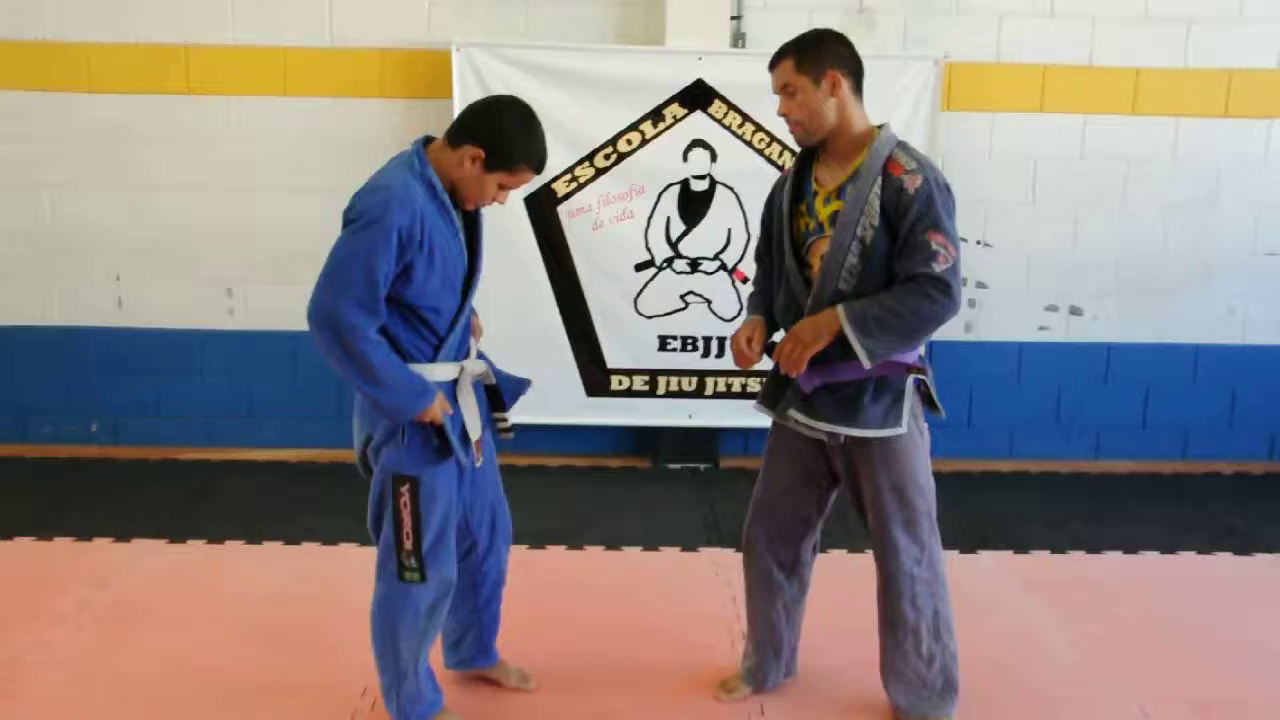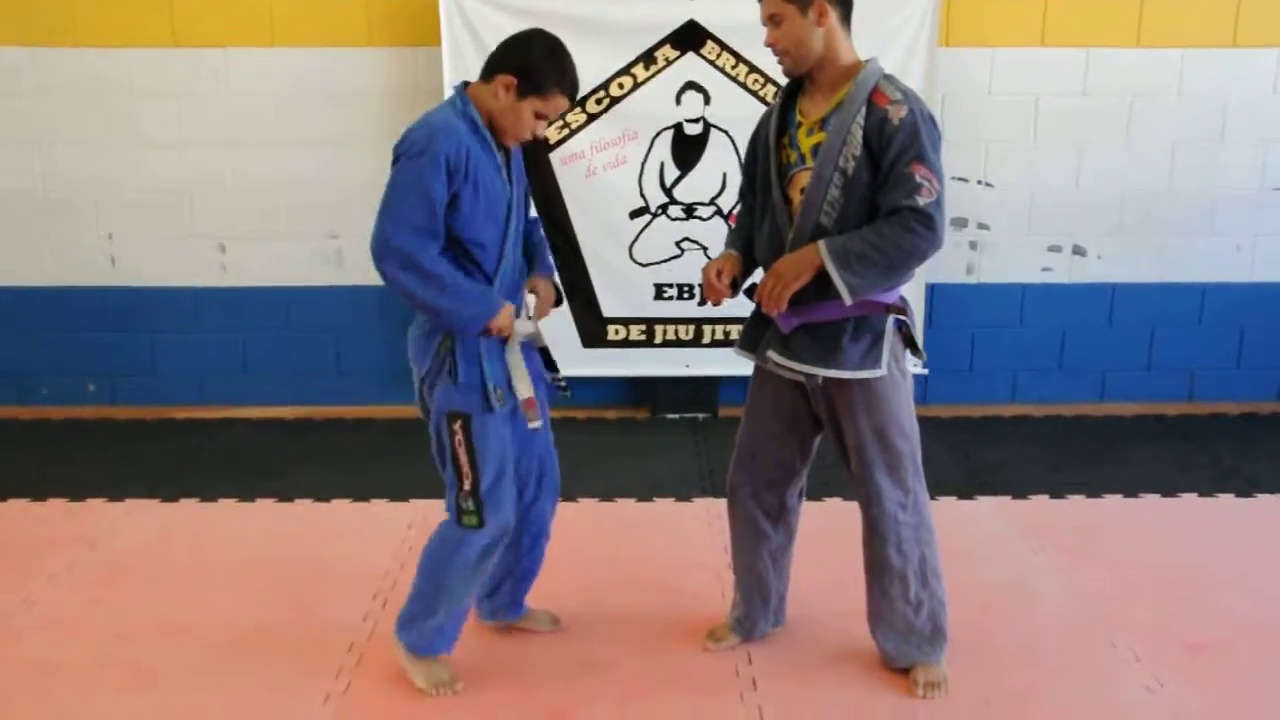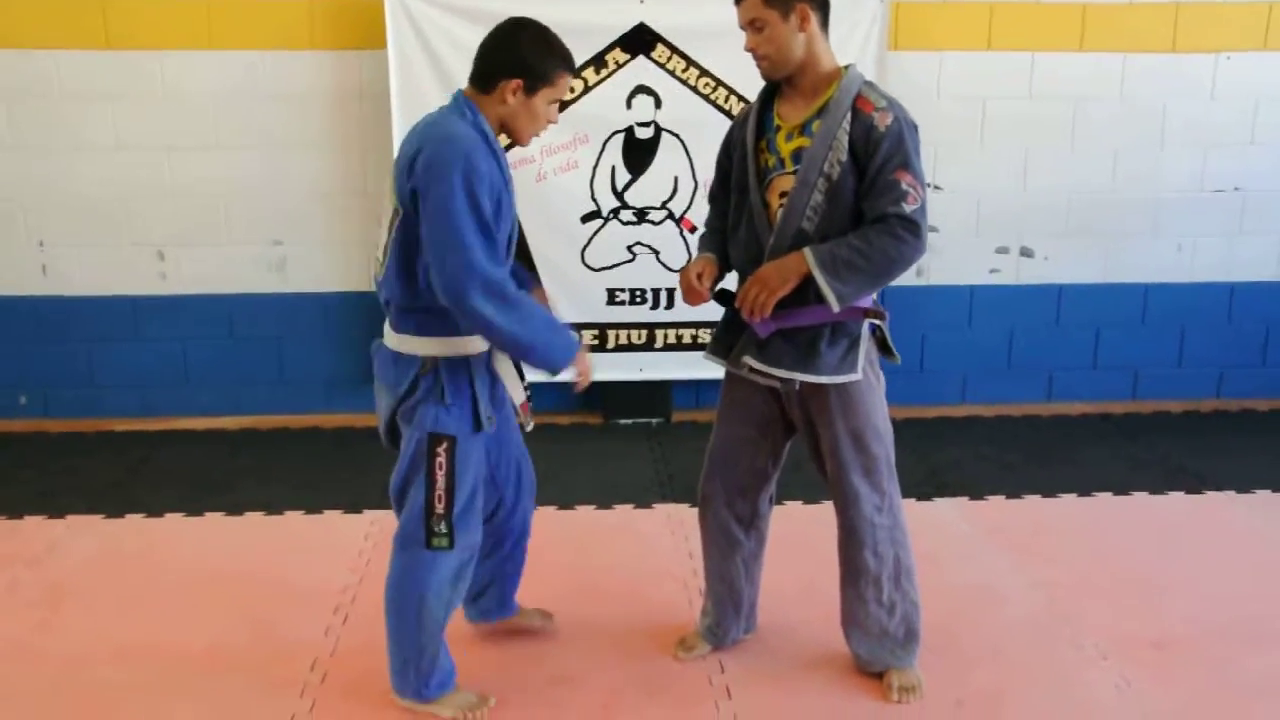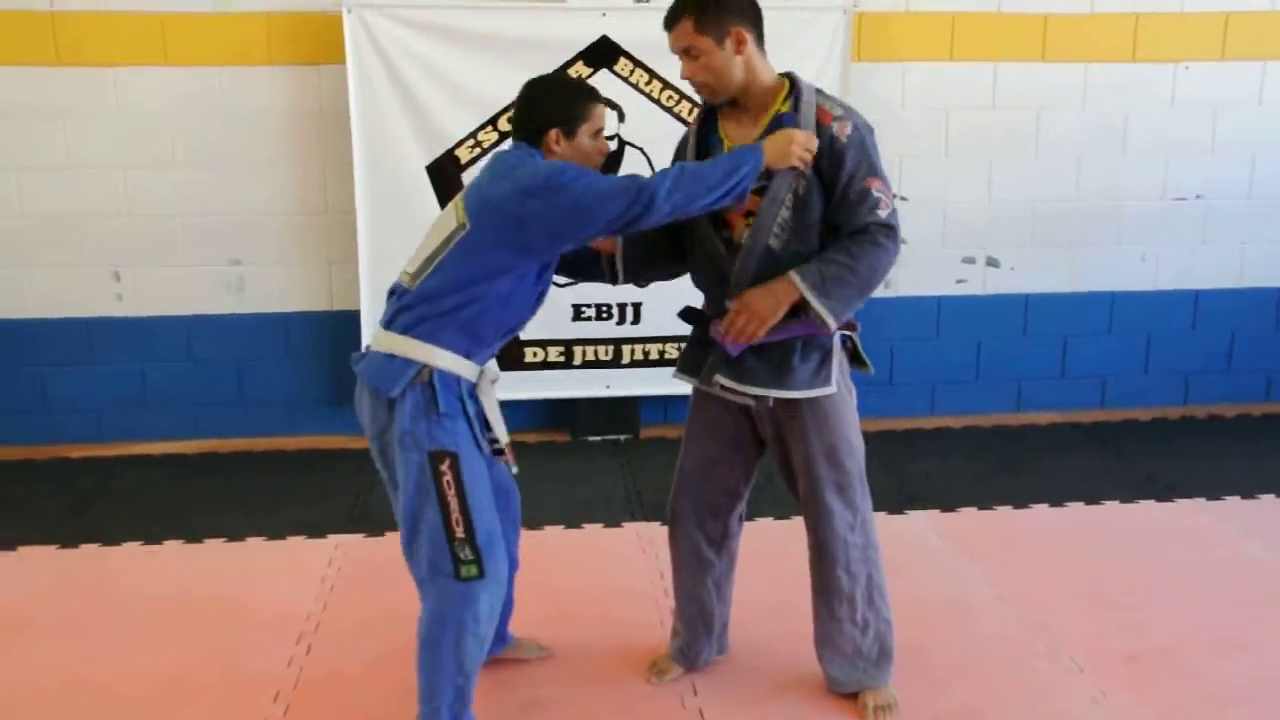
dt=1s
person 1, frame 1
left shoulder: (909, 180)
right shoulder: (793, 184)
left elbow: (937, 292)
left wrist: (836, 324)
right wrist: (758, 320)
left hip: (880, 401)
right hip: (802, 396)
left knee: (906, 557)
right knee: (771, 540)
right ankle: (765, 664)
person 1, frame 2
left shoulder: (893, 113)
right shoulder: (779, 117)
left elbow: (918, 227)
left wrist: (818, 257)
right wrist: (735, 256)
left hip: (861, 338)
right hip: (783, 333)
left knee: (891, 499)
right knee: (756, 484)
left ankle: (915, 642)
right ankle: (755, 611)
person 1, frame 3
left shoulder: (875, 119)
right shoulder: (751, 123)
left elbow: (902, 232)
right elbow: (725, 210)
left wrist: (801, 265)
right wrist: (710, 258)
left hip: (835, 344)
right hip: (755, 338)
left knee: (866, 504)
right knee: (727, 491)
left ankle: (888, 647)
right ankle: (724, 619)
person 1, frame 4
left shoulder: (833, 129)
right shoulder: (698, 139)
left elbow: (876, 237)
right elbow: (679, 248)
left wrist: (788, 293)
right wrist: (614, 249)
left hip: (807, 362)
right hip: (723, 356)
left knee: (839, 519)
right knee: (698, 511)
right ankle: (697, 642)
person 2, frame 1
left shoulder: (443, 188)
right shoulder: (392, 204)
right elbow: (335, 314)
left wrist: (463, 321)
right wrist: (414, 397)
left hip: (460, 396)
right hip: (411, 413)
left knee: (486, 535)
right knee: (421, 568)
left ankle: (473, 653)
person 2, frame 2
left shoulder: (502, 141)
right shoulder: (437, 142)
right elbow: (398, 253)
left wrist: (540, 273)
right wrist: (486, 313)
left hip: (510, 343)
right hip: (461, 354)
left knee: (534, 489)
right knee: (483, 515)
left ankle: (503, 602)
right ankle: (421, 640)
person 2, frame 3
left shoulder: (463, 139)
right shoulder: (455, 151)
right elbow: (469, 280)
left wrist: (538, 338)
right wrist: (560, 346)
left hip: (467, 359)
right hip: (435, 369)
left knee: (510, 487)
right knee: (439, 532)
left ankle: (492, 602)
person 2, frame 4
left shoulder: (520, 182)
right shoulder: (536, 185)
right elbow: (651, 199)
right wrist: (761, 155)
left hip: (433, 381)
right hip: (418, 390)
left knee: (495, 508)
right knee: (468, 568)
left ankle: (486, 638)
